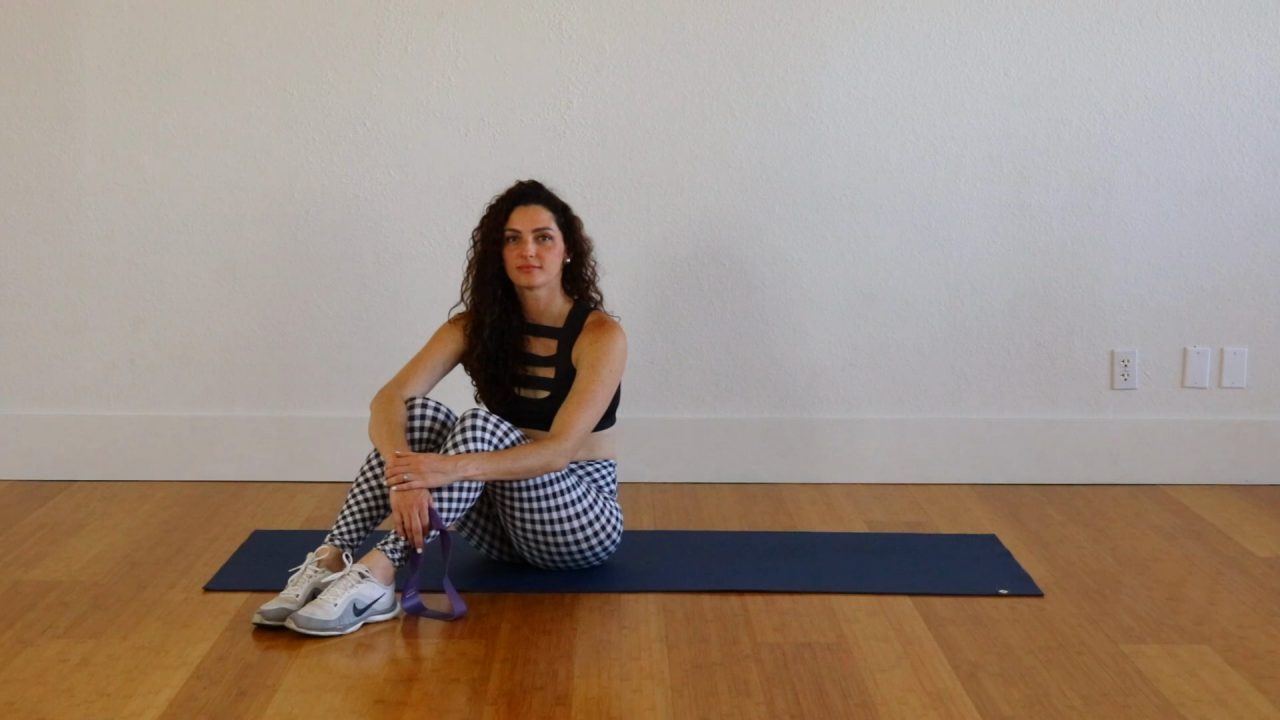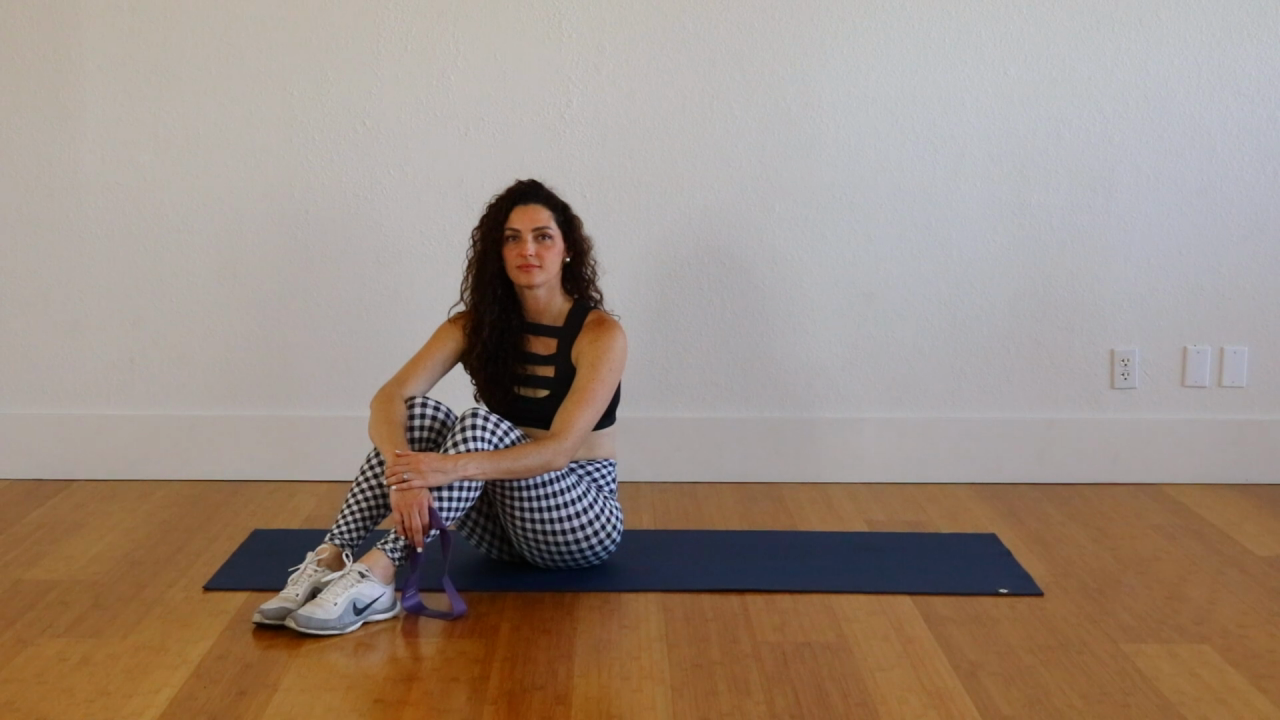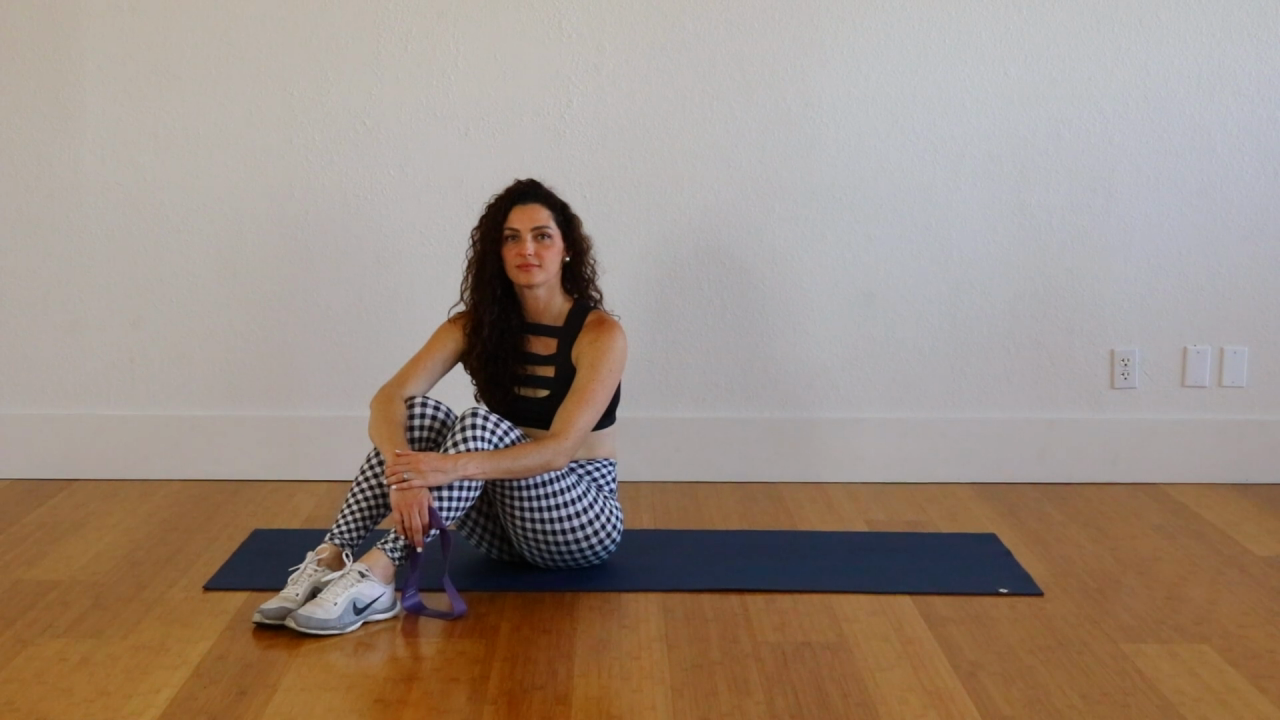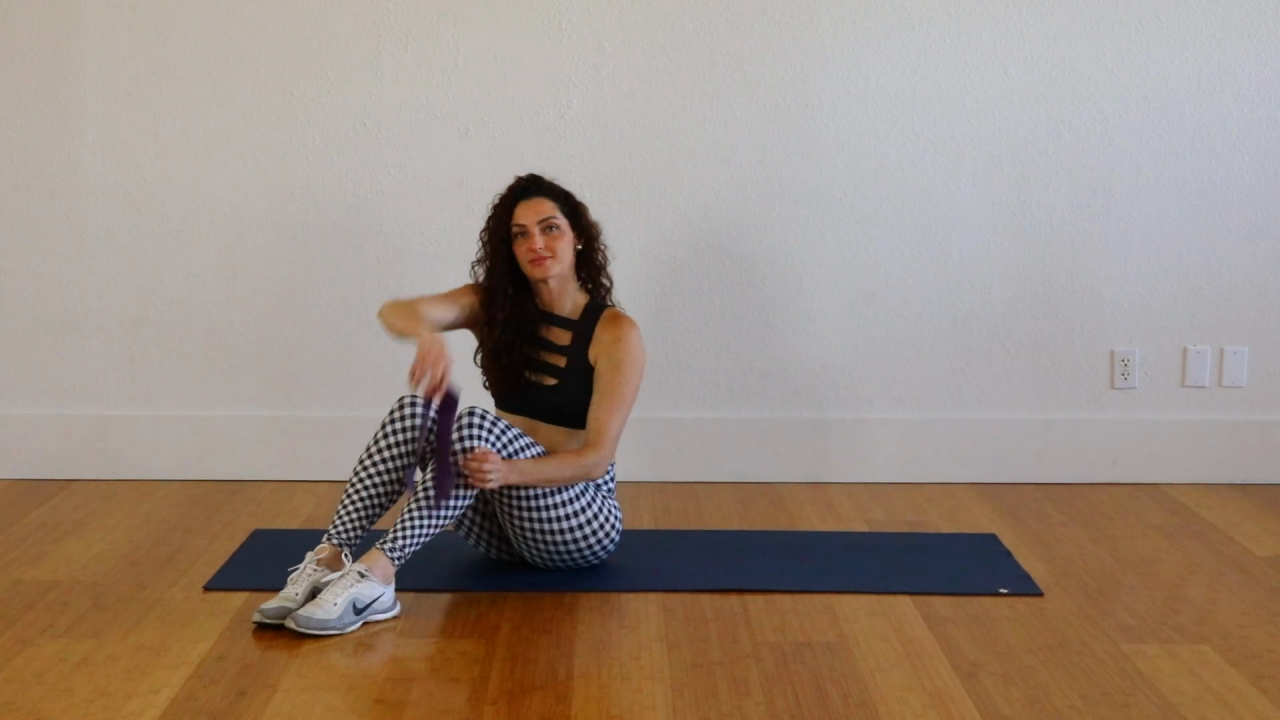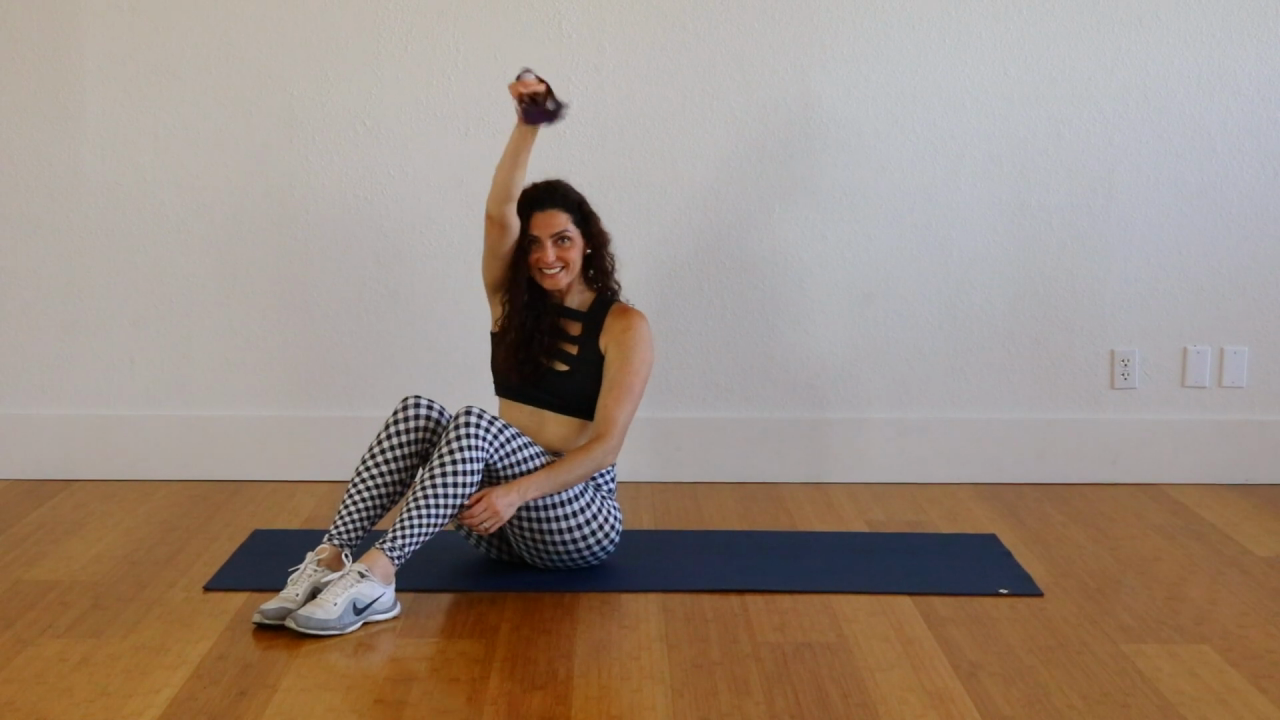
dt=0.5s
person 1, frame 1
left shoulder: (601, 335)
right shoulder: (476, 325)
left elbow: (559, 451)
right elbow: (389, 399)
left wrist: (454, 468)
right wrist: (404, 475)
left hip: (582, 521)
right hip: (504, 521)
left knee: (482, 426)
right knee: (419, 411)
left ankle: (377, 573)
right ankle: (332, 557)
person 1, frame 2
left shoulder: (601, 334)
right shoulder: (476, 324)
left elbow: (559, 450)
right elbow: (389, 398)
left wrist: (454, 467)
right wrist: (402, 472)
left hip: (580, 521)
right hip: (505, 519)
left knee: (481, 425)
right knee: (420, 411)
left ankle: (378, 573)
right ankle: (331, 558)
person 1, frame 3
left shoulder: (600, 334)
right shoulder: (475, 325)
left elbow: (559, 450)
right elbow: (388, 399)
left wrist: (454, 466)
right wrist: (402, 472)
left hip: (582, 520)
right hip: (504, 517)
left knee: (482, 424)
right knee: (420, 411)
left ankle: (377, 573)
right ankle: (331, 557)
person 1, frame 4
left shoulder: (615, 333)
right shoulder: (496, 308)
left elbow: (596, 457)
right elbow: (395, 311)
left wrist: (509, 469)
right wrist: (427, 338)
left hip: (581, 522)
right hip: (505, 523)
left knee: (477, 424)
right knee: (415, 409)
left ankle: (376, 575)
right ankle: (330, 559)
person 1, frame 5
left shoulder: (624, 326)
right shoulder: (511, 301)
left elbow: (606, 445)
right elbow: (501, 214)
left wrist: (518, 491)
right wrist: (527, 123)
left hip: (581, 521)
right hip: (505, 517)
left knee: (474, 426)
right knee: (417, 411)
left ankle: (378, 573)
right ankle: (331, 558)
